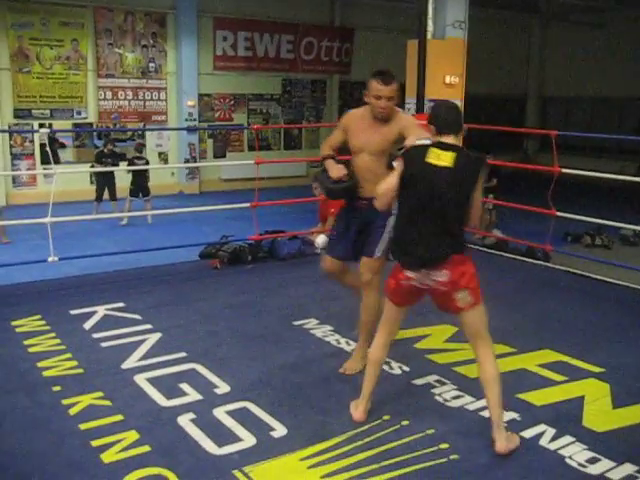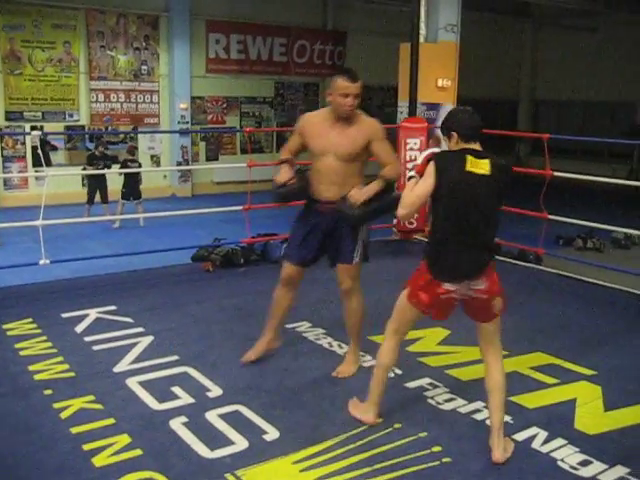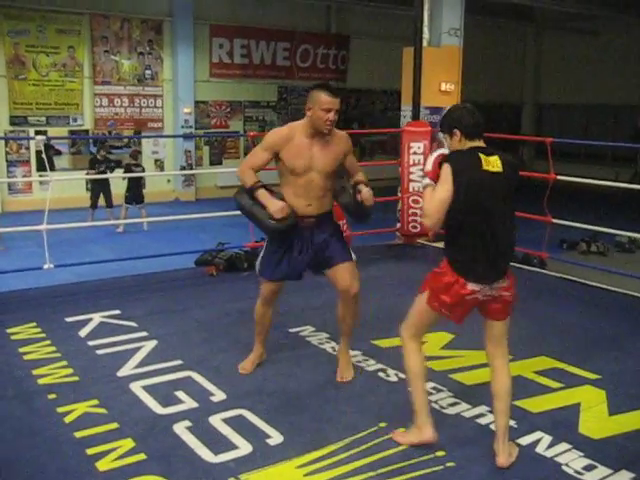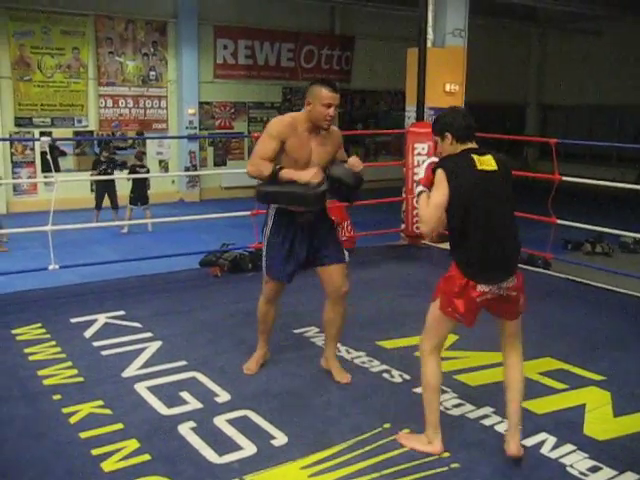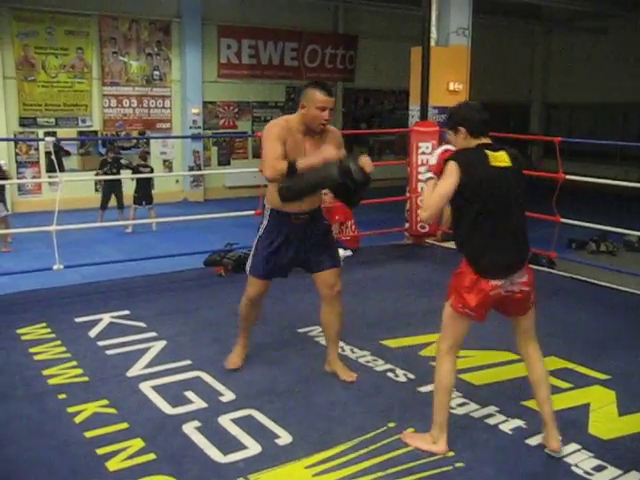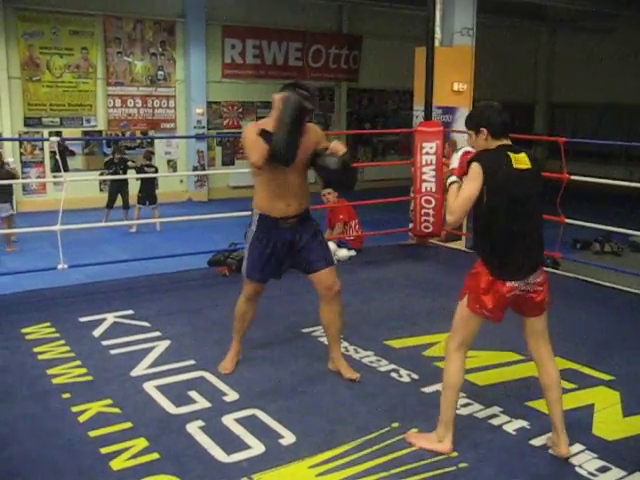
dt=0.2s
person 1, frame 1
left shoulder: (411, 156)
right shoulder: (474, 165)
left elbow: (381, 203)
right elbow: (474, 222)
left hip: (409, 262)
right hip: (450, 265)
left knee: (385, 332)
right knee: (483, 344)
left ankle: (362, 403)
right ankle: (499, 434)
person 1, frame 2
left shoulder: (441, 163)
right shoulder: (502, 171)
left elbow: (403, 211)
left wrist: (417, 175)
left hip: (439, 271)
right hip: (480, 273)
left knee: (394, 333)
right knee: (492, 351)
left ankle: (370, 407)
right ankle: (498, 441)
person 1, frame 3
left shoulder: (454, 164)
right shoulder: (509, 167)
left elbow: (431, 221)
left wrist: (431, 181)
left hip: (459, 272)
right hip: (499, 274)
left knee: (410, 335)
right knee: (498, 355)
left ankle: (423, 425)
right ankle: (502, 445)
person 1, frame 4
left shoulder: (448, 168)
right shoulder: (501, 166)
left elbow: (428, 227)
left wrist: (424, 187)
left hip: (468, 275)
right hip: (508, 274)
left knee: (430, 349)
right knee: (513, 350)
left ankle: (432, 437)
right ankle: (513, 436)
person 1, frame 5
left shoulder: (461, 162)
right shoulder: (513, 161)
left elbow: (427, 214)
left wrist: (434, 174)
left hip: (478, 272)
right hip: (517, 270)
left knee: (446, 350)
right knee: (528, 346)
left ankle: (438, 437)
right ankle: (550, 432)
person 1, frame 6
left shoulder: (483, 163)
right shoulder: (531, 162)
left elbow: (453, 216)
left wrist: (456, 176)
left hip: (494, 273)
right hip: (532, 272)
left knee: (455, 348)
right knee: (542, 350)
left ankle: (443, 435)
right ankle: (560, 438)
person 2, frame 1
left shoulder: (405, 124)
right shoulder: (351, 118)
right elbow: (327, 148)
right wrist: (331, 164)
left hip: (384, 209)
right hip: (354, 205)
left knee: (368, 278)
right knee: (330, 267)
left ankle: (362, 349)
right ankle: (374, 309)
person 2, frame 2
left shoulder: (369, 127)
right shoulder: (308, 122)
left elbow: (393, 167)
right elbow: (287, 151)
left wrist: (371, 188)
right wrist: (284, 168)
left hip: (347, 213)
right hip: (313, 209)
left knee: (348, 285)
right knee: (288, 277)
left ankle: (354, 351)
right ankle: (269, 337)
person 2, frame 3
left shoulder: (341, 141)
right shoulder: (281, 136)
left elbow: (355, 171)
right elbow: (245, 169)
left wrist: (362, 187)
right wrist: (265, 198)
left hip: (324, 225)
right hip: (287, 226)
left knee: (350, 289)
right knee: (267, 293)
left ankle: (344, 351)
right ankle: (258, 350)
person 2, frame 4
left shoulder: (334, 135)
right shoulder: (282, 126)
left elbow: (339, 164)
right elbow: (255, 167)
left wrist: (351, 164)
right wrist: (296, 174)
left hip: (318, 218)
right hip: (284, 218)
left knee: (338, 289)
right knee: (271, 291)
left ankle: (330, 356)
right ankle: (262, 349)
person 2, frame 5
left shoulder: (332, 136)
right shoulder: (278, 129)
left elbow: (340, 172)
right elbow: (271, 173)
left wrist: (360, 165)
right wrist: (313, 160)
left hip: (314, 221)
right hip: (278, 221)
left knee: (332, 290)
right knee: (254, 292)
left ankle: (333, 358)
right ankle: (241, 344)
person 2, frame 6
left shoulder: (312, 132)
right shoulder: (255, 129)
left elbow: (332, 166)
right elbow: (258, 159)
left wrist: (337, 151)
right wrist: (275, 118)
left hip: (303, 223)
right hip: (267, 224)
left knee: (331, 288)
right knee: (251, 292)
left ankle: (336, 357)
right ankle: (235, 349)
